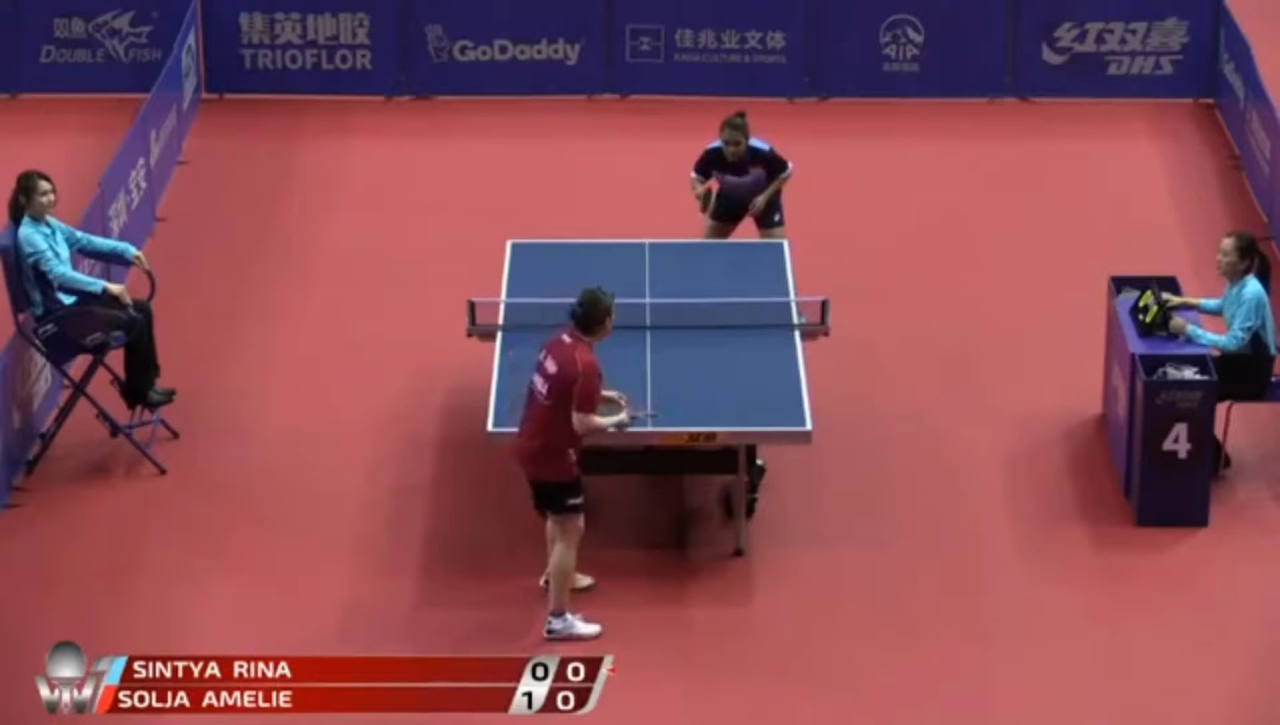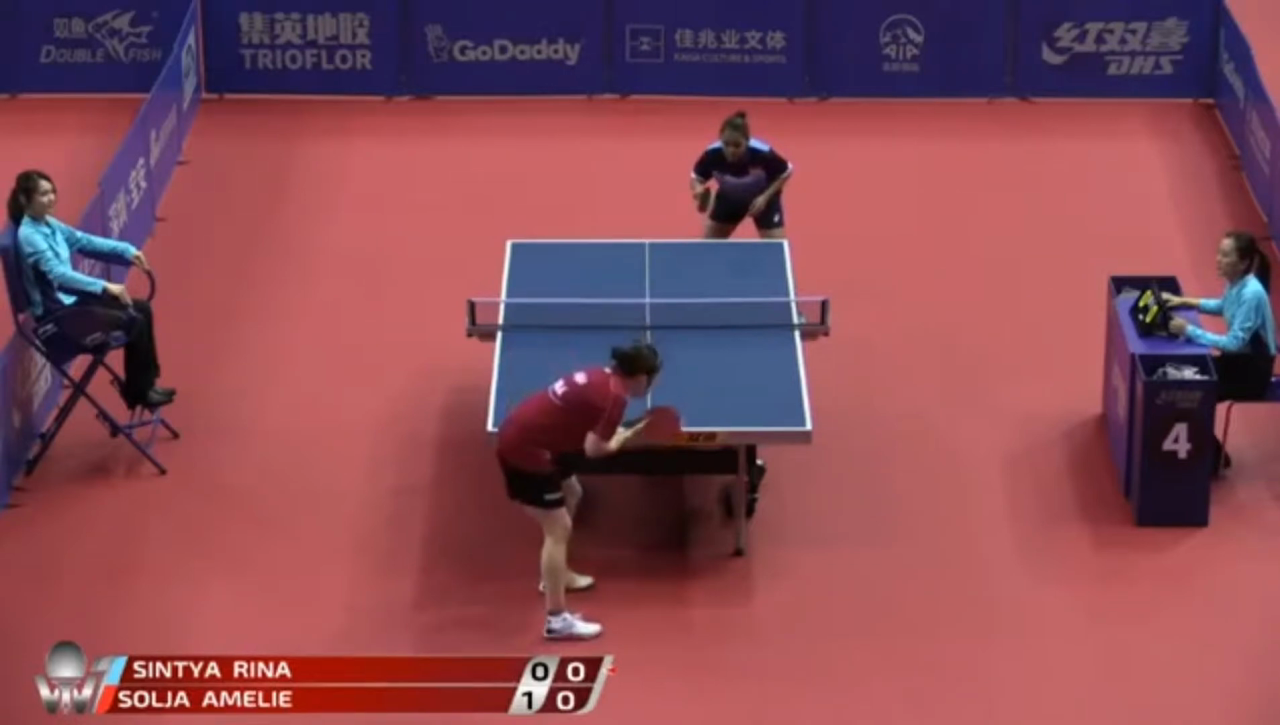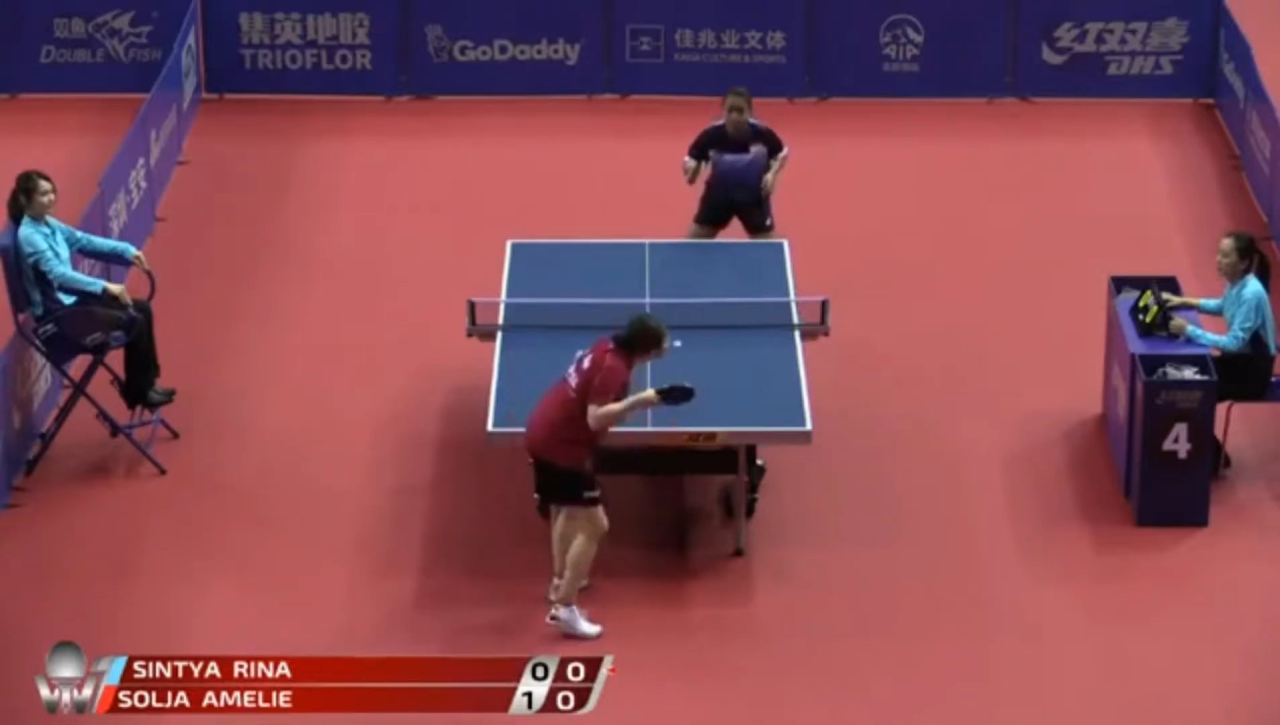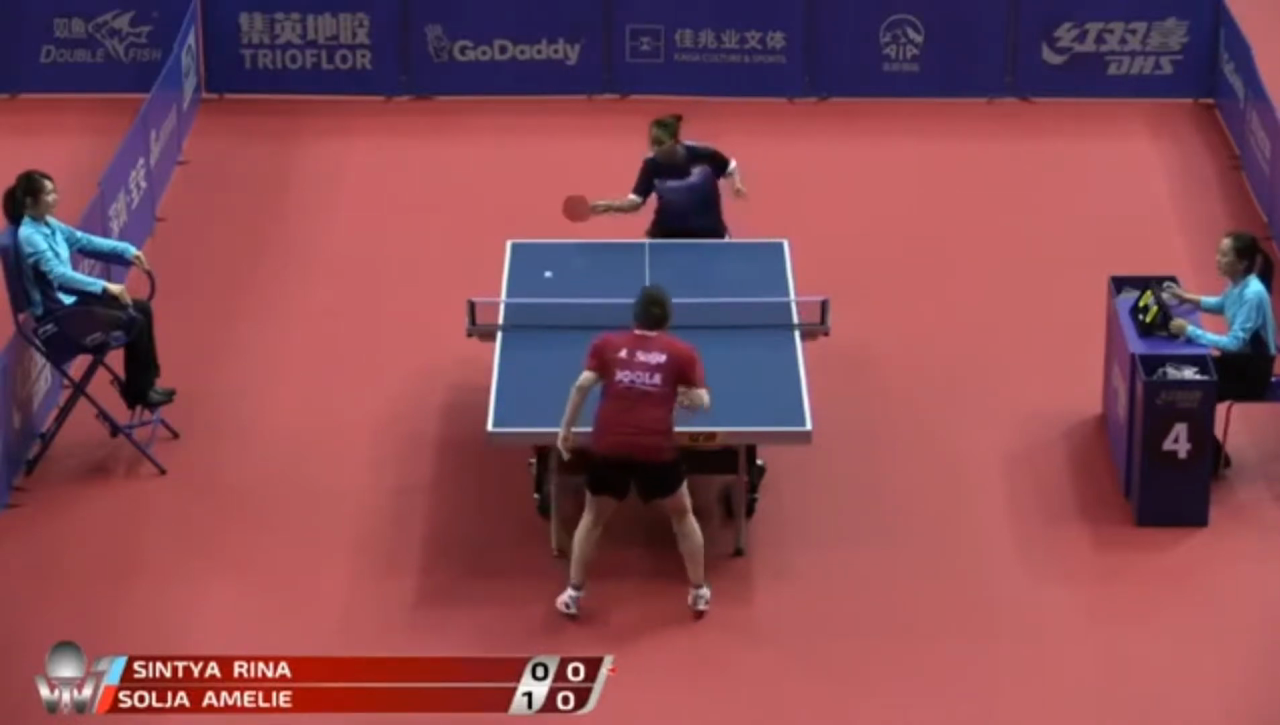
dt=0.7s
person 1, frame 1
left shoulder: (558, 342)
right shoulder: (585, 364)
right elbow: (582, 424)
left wrist: (600, 395)
right wrist: (617, 420)
left hip: (533, 444)
right hip: (552, 454)
left knee: (561, 515)
right knee: (570, 531)
left ankle: (557, 576)
right ankle: (558, 620)
person 1, frame 2
left shoulder: (602, 377)
right shoulder: (615, 396)
right elbow: (594, 449)
left wrist: (626, 431)
right wrist: (631, 434)
left hip: (521, 433)
right hip: (525, 448)
left knee: (571, 495)
right knee: (558, 529)
left ankle: (557, 577)
right ankle: (557, 620)
person 1, frame 3
left shoulder: (608, 347)
right shoulder: (613, 368)
left elbow: (580, 358)
right elbow: (596, 419)
right wrist: (637, 401)
left hip: (543, 433)
right hip: (561, 448)
left knee: (568, 511)
right knee: (593, 527)
left ankle: (561, 581)
right ankle: (564, 609)
person 1, frame 4
left shoulder: (607, 343)
right shoulder: (681, 352)
left elbow: (583, 383)
right elbow: (701, 403)
left wrist: (566, 430)
right wrist: (687, 395)
left hip: (608, 447)
right hip: (657, 449)
left knee: (594, 517)
right knee: (683, 515)
left ankle: (574, 592)
right ankle: (699, 594)
person 2, frame 1
left shoulder: (1251, 294)
right shoulder: (1236, 283)
left elbow: (1233, 343)
right elbow: (1221, 306)
left wrist: (1189, 330)
right wrist: (1184, 301)
left hip: (1254, 369)
right hip: (1239, 358)
left ankle: (1215, 456)
person 2, frame 2
left shoulder: (1251, 294)
right shoulder: (1236, 283)
left elbow: (1233, 343)
right elbow: (1222, 306)
left wrist: (1189, 330)
right wrist: (1184, 301)
left hip: (1254, 369)
right hip: (1240, 358)
left ankle: (1215, 456)
person 2, frame 3
left shoulder: (1251, 294)
right shoulder: (1236, 284)
left elbow: (1233, 343)
right elbow: (1222, 306)
left wrist: (1189, 330)
right wrist: (1184, 301)
left hip: (1254, 369)
right hip: (1240, 358)
left ankle: (1215, 456)
person 2, frame 4
left shoulder: (1252, 294)
right shoulder: (1238, 284)
left elbow: (1234, 343)
right elbow: (1220, 304)
left wrist: (1189, 331)
right wrist: (1185, 296)
left hip: (1254, 370)
right hip: (1240, 358)
left ankle: (1214, 456)
person 3, frame 1
left shoulder: (49, 223)
right shoulder: (28, 235)
left elbow: (85, 241)
right elbow: (58, 274)
left wrist: (126, 250)
right wrist: (104, 286)
left hip: (72, 296)
right hip: (56, 310)
left knee: (142, 309)
right knee: (134, 322)
left ankle: (146, 382)
right ankle: (138, 392)
person 3, frame 2
left shoulder: (48, 223)
right shoulder: (28, 235)
left elbow: (84, 240)
right elbow: (58, 274)
left wrist: (126, 250)
right wrist: (105, 286)
left hip: (71, 296)
right hip: (56, 310)
left knee: (142, 309)
right knee: (134, 323)
left ankle: (146, 382)
right ankle: (138, 392)
person 3, frame 3
left shoulder: (48, 223)
right shoulder: (28, 236)
left elbow: (85, 241)
right elbow: (58, 274)
left wrist: (126, 250)
right wrist: (104, 286)
left hip: (71, 296)
right hip: (56, 310)
left knee: (142, 309)
right knee: (134, 322)
left ankle: (145, 382)
right ankle: (138, 392)
person 3, frame 4
left shoulder: (48, 223)
right shoulder: (29, 236)
left elbow: (84, 240)
right elbow: (58, 274)
left wrist: (126, 250)
right wrist: (104, 286)
left hip: (72, 296)
right hip: (57, 310)
left knee: (142, 309)
right knee: (134, 322)
left ankle: (145, 383)
right ankle: (139, 392)
